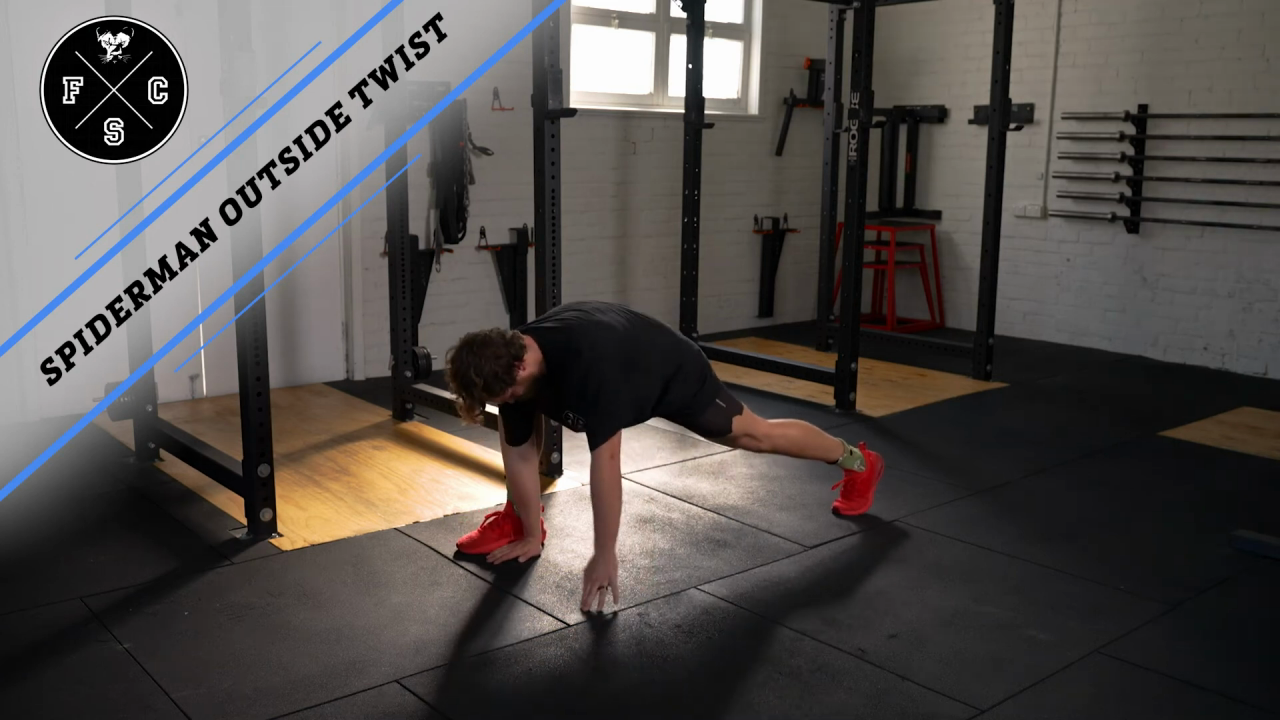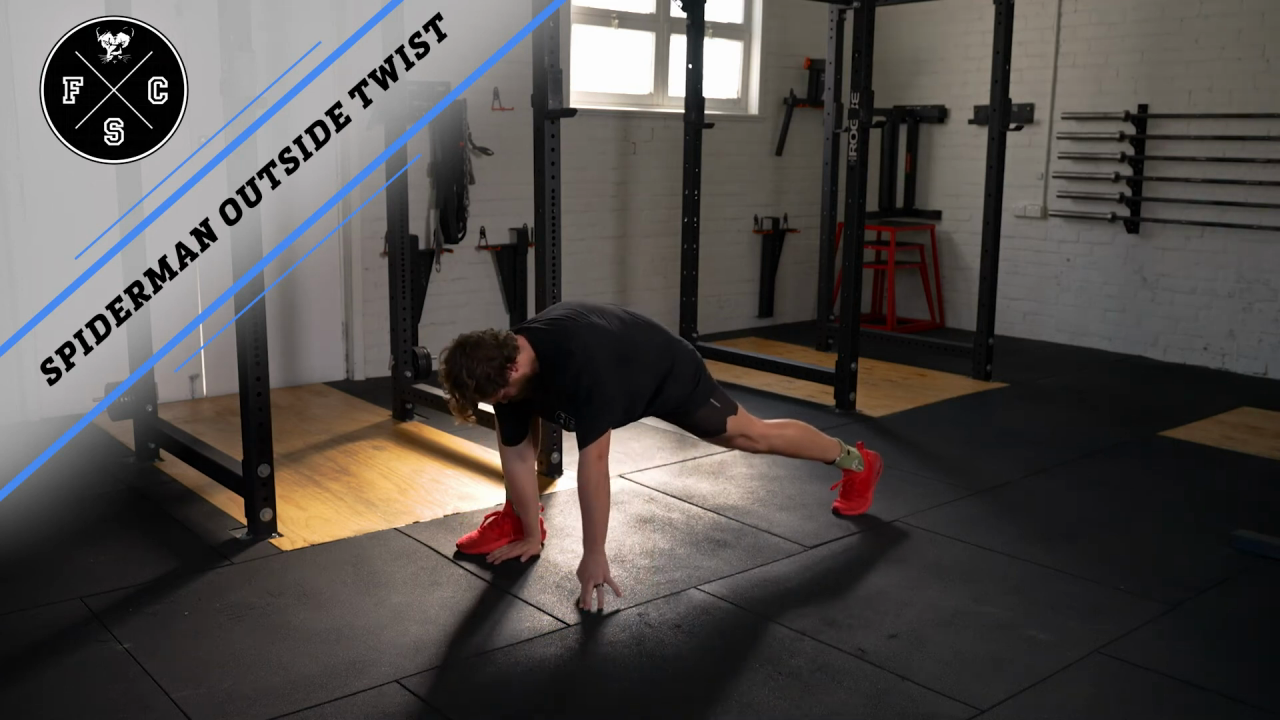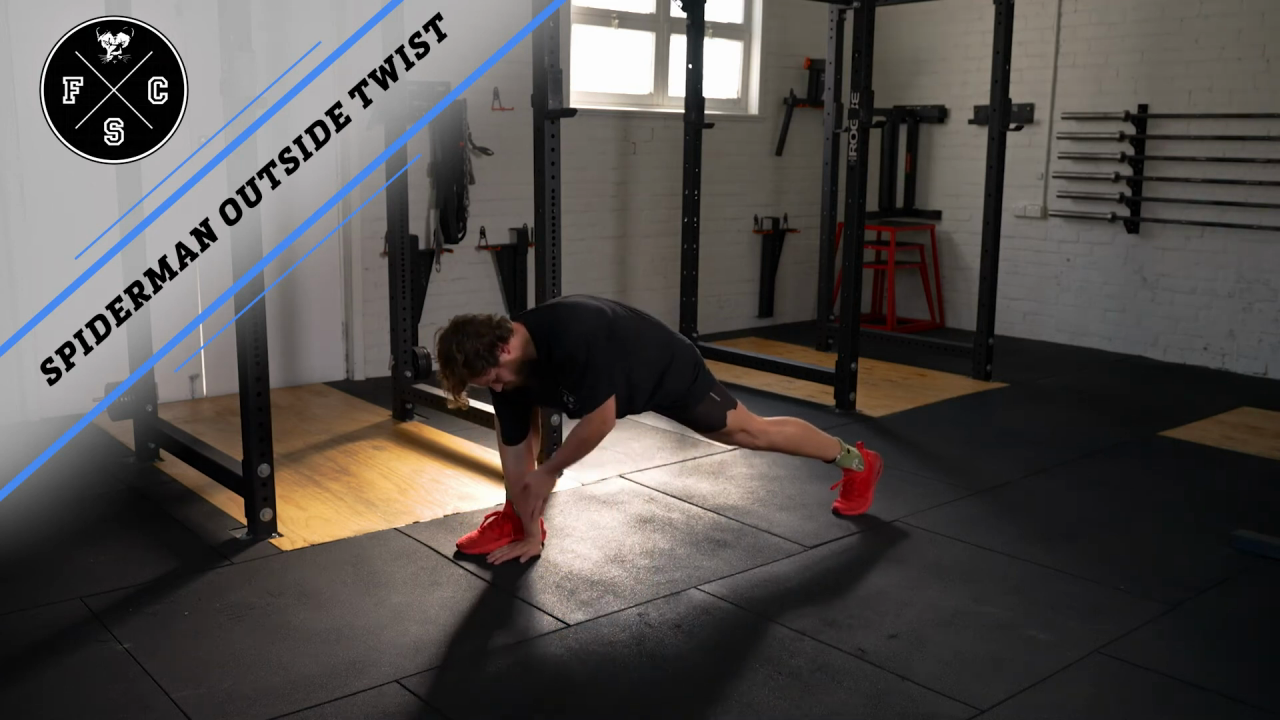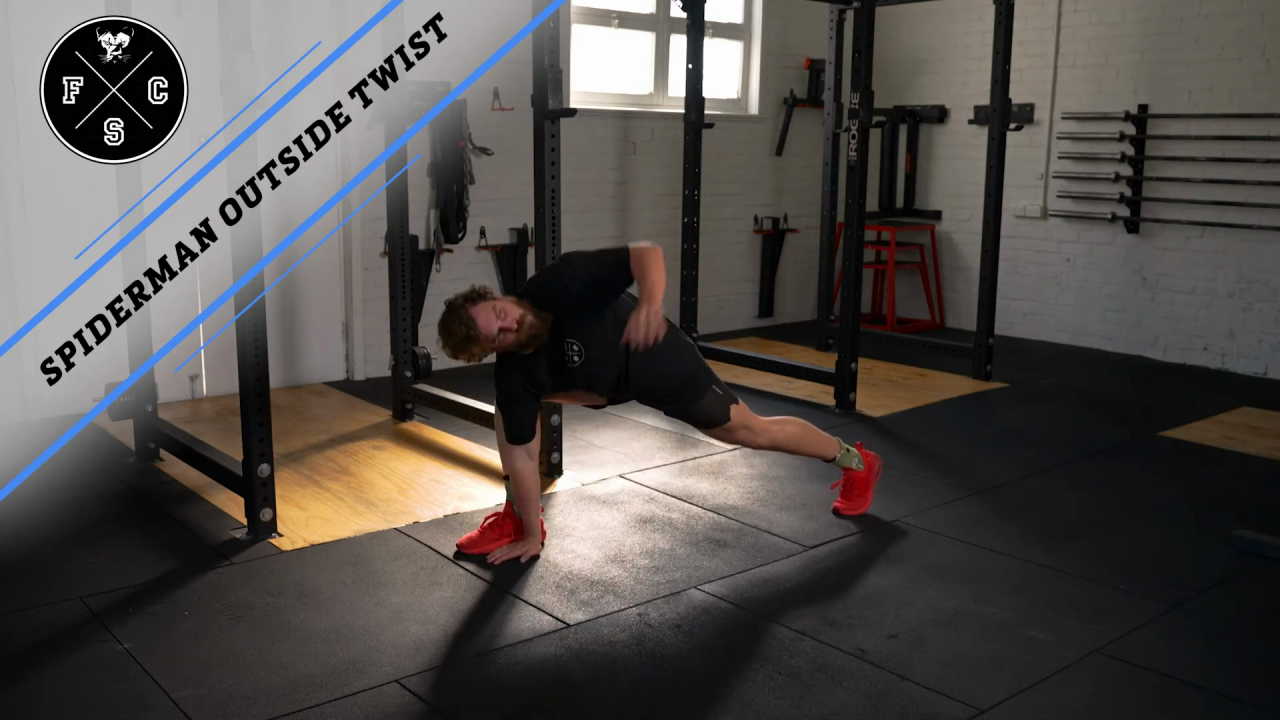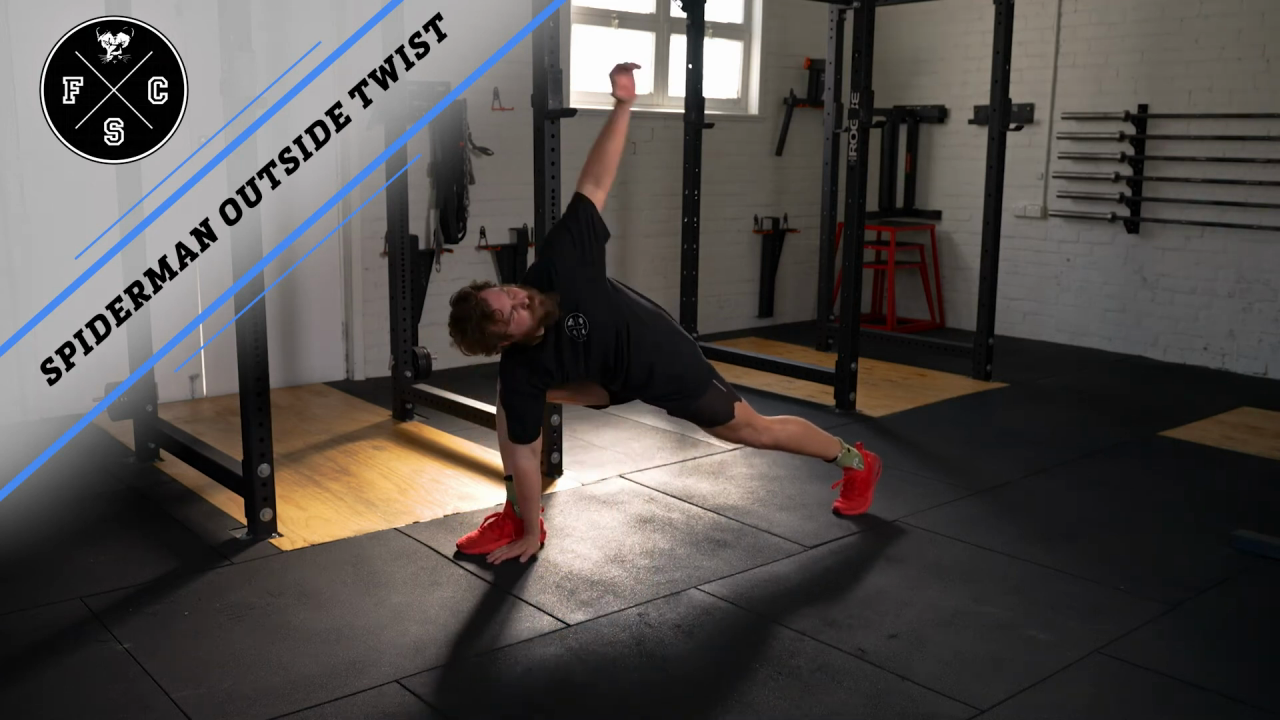
dt=0.5s
person 1, frame 1
left shoulder: (588, 362)
right shoulder: (511, 362)
left elbow: (606, 463)
right elbow: (520, 453)
left wrist: (605, 556)
right wrist: (531, 535)
left hip: (674, 372)
right hip: (628, 371)
left knee: (753, 434)
right knee: (519, 428)
left ankle: (857, 461)
right ankle: (516, 519)
person 1, frame 2
left shoulder: (580, 361)
right shoulder: (505, 363)
left elbow: (593, 462)
right elbow: (517, 453)
left wrist: (595, 555)
right wrist: (530, 535)
left hip: (670, 374)
right hip: (622, 374)
left knee: (750, 435)
right knee: (522, 425)
left ankle: (855, 461)
right ankle: (515, 518)
person 1, frame 3
left shoulder: (572, 330)
right shoulder: (505, 368)
left elbow: (600, 421)
right elbow: (517, 451)
left wrist: (547, 473)
right wrist: (529, 534)
left hip: (671, 372)
right hip: (619, 381)
left knee: (749, 431)
right knee: (517, 421)
left ankle: (854, 460)
right ankle: (516, 516)
person 1, frame 4
left shoulder: (563, 280)
right shoulder: (514, 370)
left elbow: (647, 256)
right elbow: (522, 454)
left wrist: (648, 305)
right wrist: (530, 534)
left hip: (667, 366)
right hip: (611, 377)
left knee: (751, 430)
right knee: (514, 412)
left ankle: (853, 460)
right ankle: (514, 516)
person 1, frame 5
left shoulder: (559, 267)
right shoulder: (520, 371)
left elbow: (595, 183)
right elbow: (523, 454)
left wrist: (622, 105)
right wrist: (529, 534)
left hip: (671, 362)
right hip: (610, 379)
left knee: (754, 430)
right knee: (511, 400)
left ankle: (854, 461)
right ankle: (517, 517)
